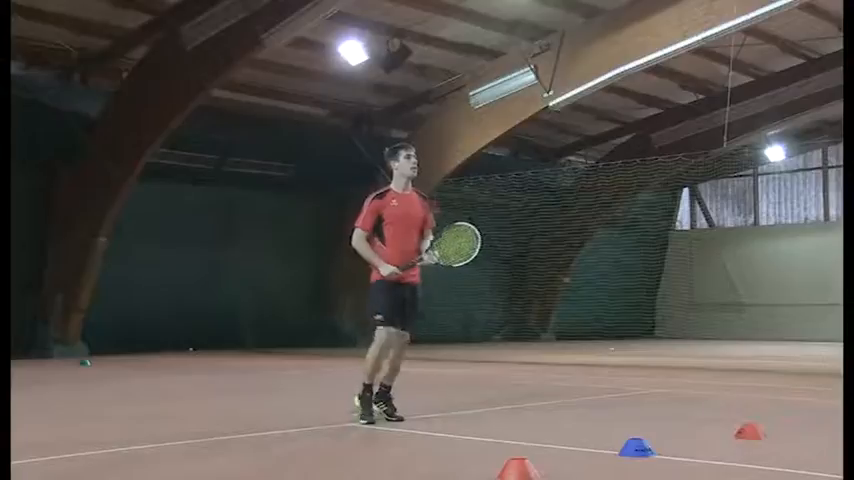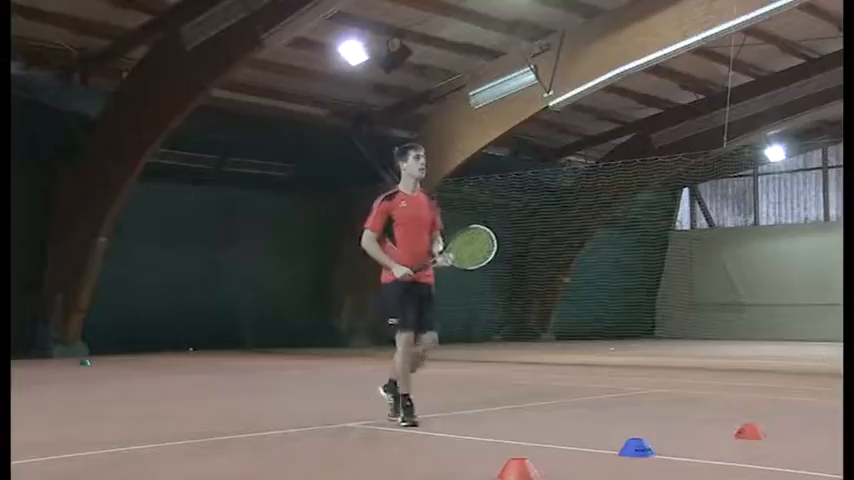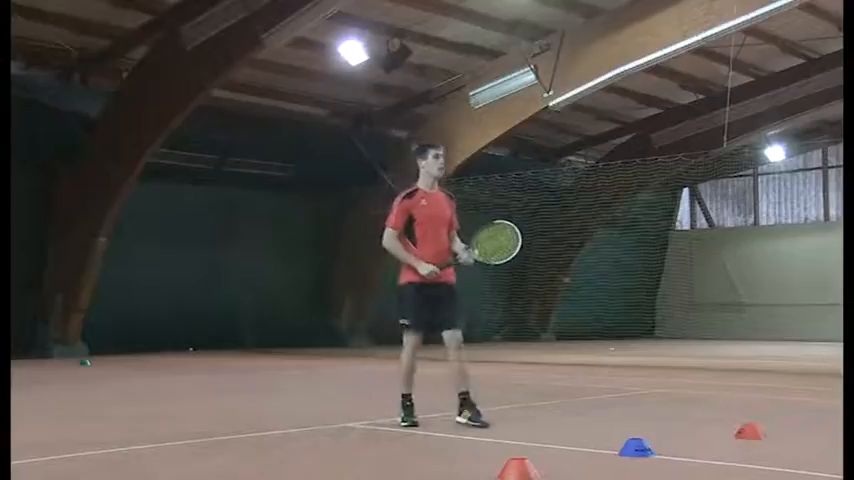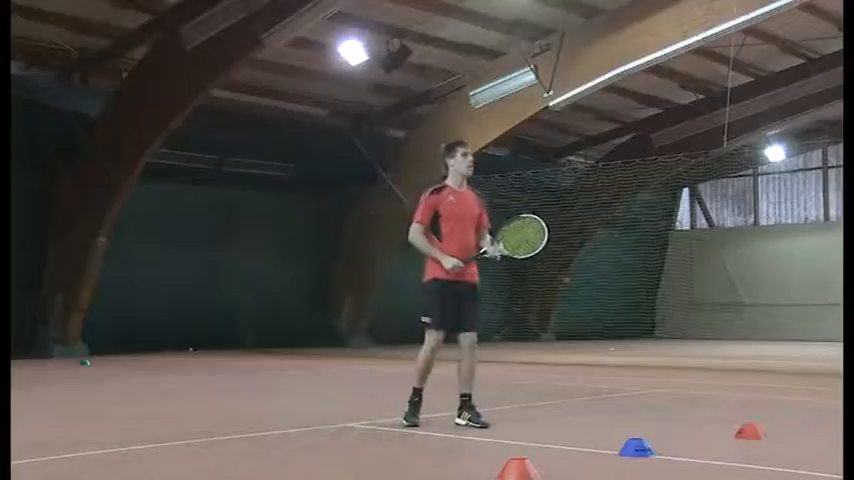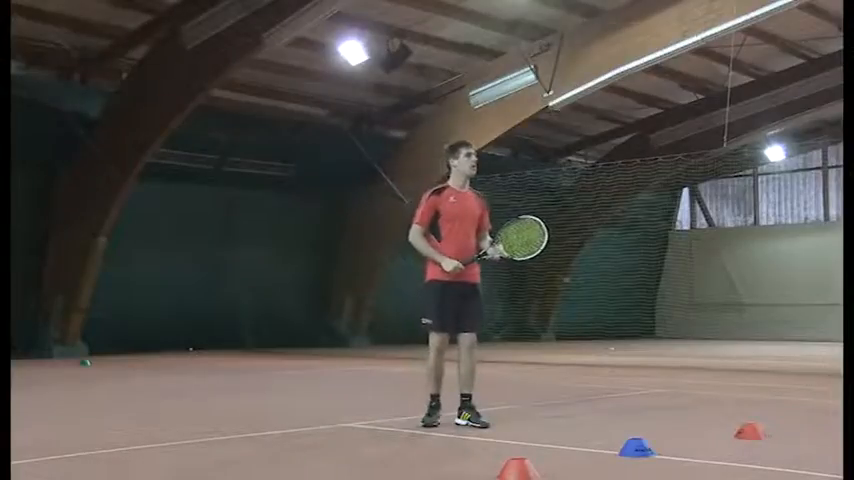
dt=0.4s
person 1, frame 1
left shoulder: (421, 201)
right shoulder: (378, 200)
left elbow: (426, 236)
right elbow: (357, 239)
left wrist: (427, 252)
right wrist: (382, 265)
left hip: (410, 281)
right hip: (384, 280)
left knee: (402, 340)
right knee: (384, 336)
left ankle: (383, 396)
right ankle: (365, 394)
person 1, frame 2
left shoulder: (430, 202)
right shoulder: (388, 201)
right elbow: (367, 241)
left wrist: (439, 253)
right wrist: (394, 266)
left hip: (424, 281)
right hip: (397, 282)
left knee: (429, 341)
right knee: (406, 340)
left ankle: (391, 386)
right ankle: (405, 405)
person 1, frame 3
left shoulder: (448, 200)
right shoulder: (407, 199)
right elbow: (388, 240)
left wrist: (462, 251)
right wrist: (419, 265)
left hip: (445, 282)
right hip: (415, 282)
left knee: (455, 341)
right knee: (412, 343)
left ankle: (465, 406)
right ankle: (407, 405)
person 1, frame 4
left shoulder: (476, 199)
right shoulder: (435, 195)
right elbow: (414, 235)
left wrist: (490, 247)
right wrist: (444, 258)
left hip: (468, 280)
right hip: (440, 279)
left knee: (469, 343)
right knee: (433, 341)
left ankle: (465, 408)
right ankle: (415, 399)
person 1, frame 5
left shoulder: (478, 200)
right shoulder: (436, 196)
right elbow: (414, 236)
left wrist: (490, 249)
right wrist: (443, 260)
left hip: (469, 281)
right hip: (441, 280)
left knee: (469, 343)
right knee: (438, 343)
left ankle: (466, 407)
right ankle: (434, 405)
